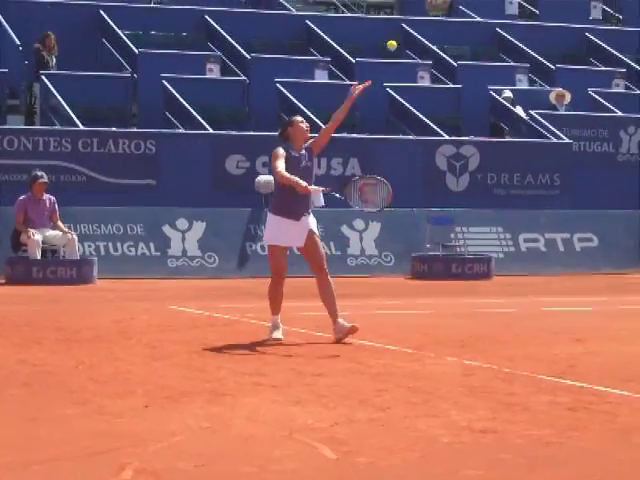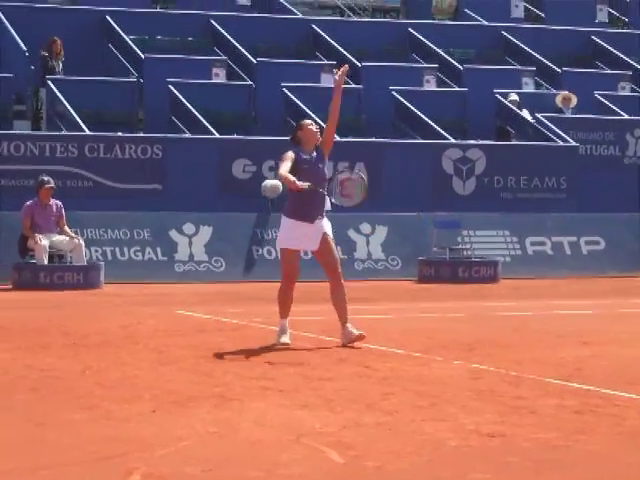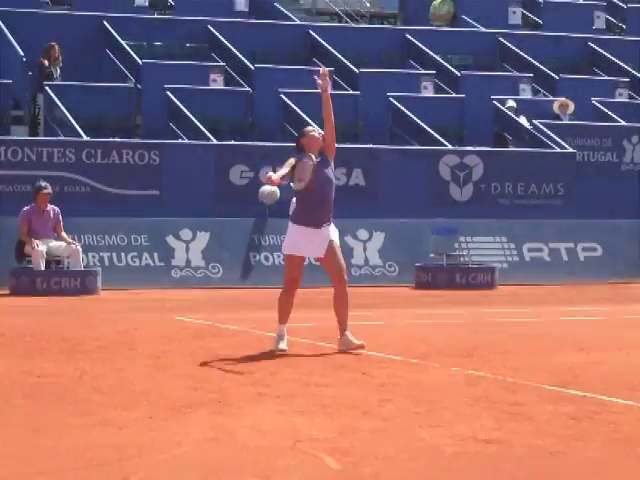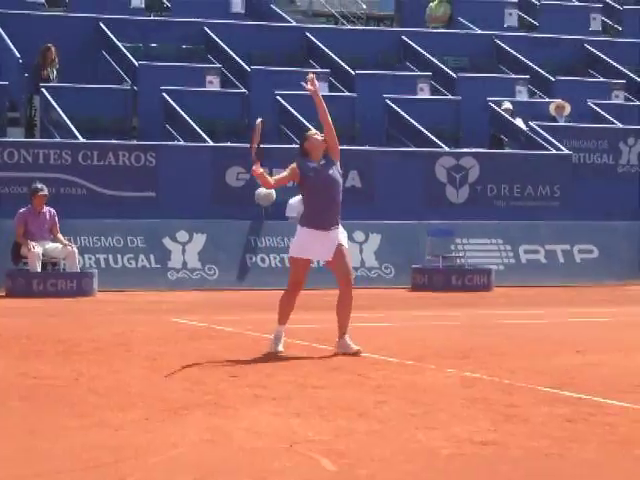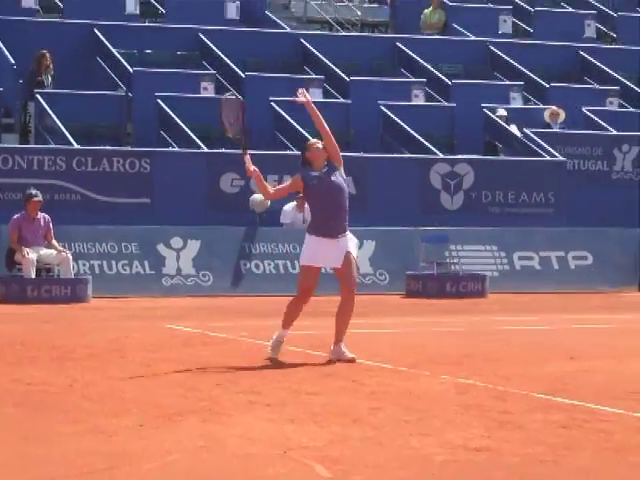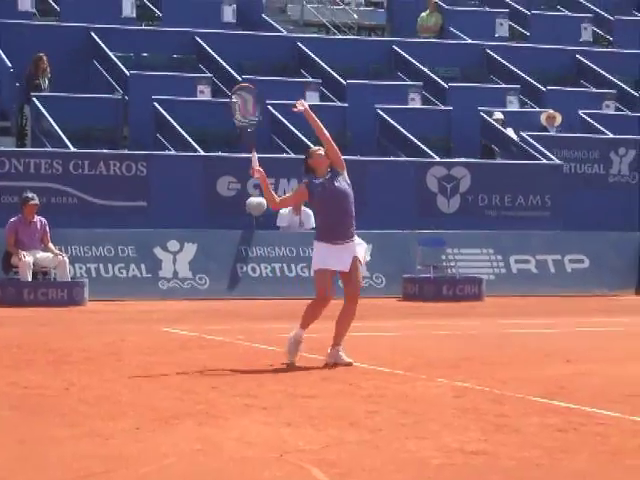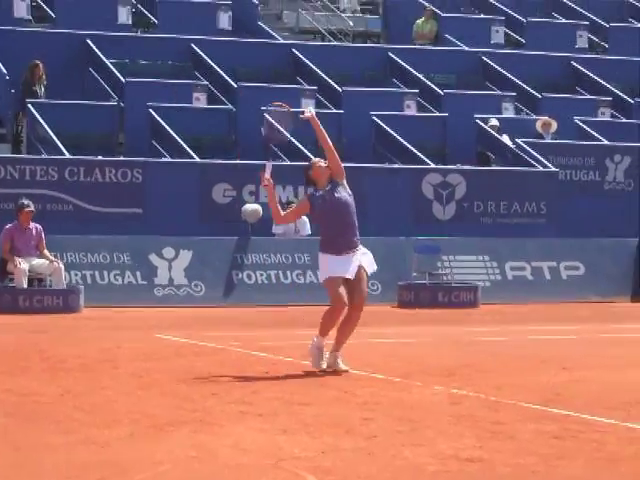
dt=0.1s
person 1, frame 1
left shoulder: (311, 151)
right shoulder: (281, 152)
left elbow: (332, 125)
right elbow: (280, 173)
left wrist: (351, 98)
right wrist: (304, 186)
left hip: (304, 220)
right hip: (280, 220)
left knee: (321, 270)
right knee: (279, 275)
left ankle: (338, 324)
right ankle: (276, 324)
person 1, frame 2
left shoulder: (322, 153)
right shoulder: (292, 156)
left elbow: (332, 120)
right elbow: (282, 173)
left wrist: (338, 87)
right wrist: (293, 182)
left hip: (318, 223)
right hip: (294, 224)
left knee: (336, 273)
right knee: (289, 278)
left ankle: (346, 329)
right ankle: (283, 328)
person 1, frame 3
left shoulder: (328, 158)
right shoulder: (296, 163)
left elbow: (329, 122)
right elbow: (276, 178)
left wrist: (325, 92)
right wrist: (272, 179)
left hip: (325, 230)
right hip: (300, 229)
left knee: (341, 281)
right knee: (291, 284)
left ankle: (345, 337)
right ankle: (281, 334)
person 1, frame 4
left shoulder: (333, 159)
right shoulder: (300, 168)
left elbow: (328, 124)
right elbow: (272, 183)
left wrist: (316, 96)
right wrist: (261, 175)
left hip: (333, 233)
right hip: (309, 232)
left knee: (346, 284)
right knee: (295, 286)
left ankle: (342, 340)
right ankle: (279, 334)
person 1, frame 5
left shoulder: (336, 165)
right shoulder: (303, 179)
left elbow: (325, 130)
right elbow: (270, 194)
left wrist: (309, 105)
right wrist: (256, 176)
left hip: (342, 240)
right hip: (317, 241)
left knee: (349, 293)
right knee: (304, 294)
left ankle: (338, 346)
right ankle: (280, 337)
person 1, frame 6
left shoulder: (340, 171)
right shoulder: (308, 187)
left elbow: (326, 138)
right elbow: (276, 204)
left wrist: (308, 114)
right wrist: (263, 180)
left hip: (350, 245)
right hip: (326, 247)
left knee: (353, 297)
right knee: (323, 297)
left ankle: (335, 350)
right ankle: (298, 335)
person 1, frame 7
left shoulder: (339, 181)
right shoulder: (308, 199)
left elbow: (330, 149)
right elbow: (279, 219)
left wrist: (314, 121)
right wrist: (270, 191)
left hip: (355, 254)
right hip: (330, 257)
left knee: (358, 304)
right knee: (339, 303)
left ankle: (334, 356)
right ankle: (318, 343)
